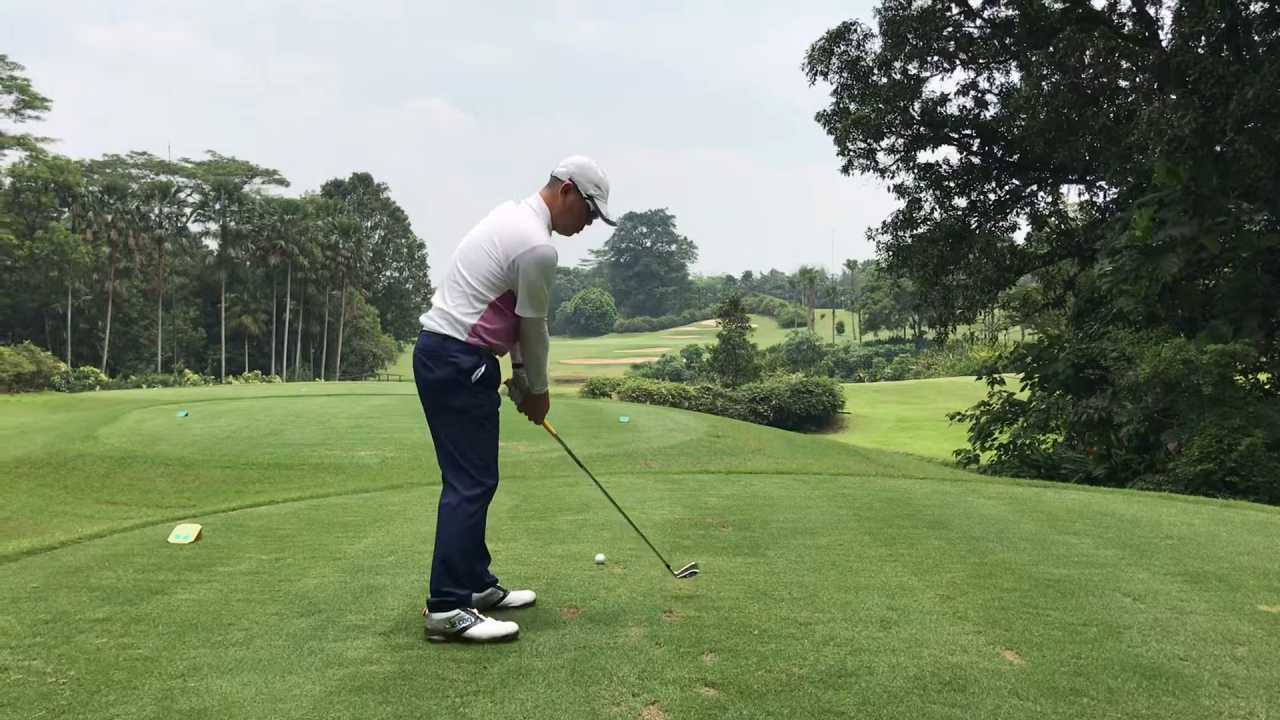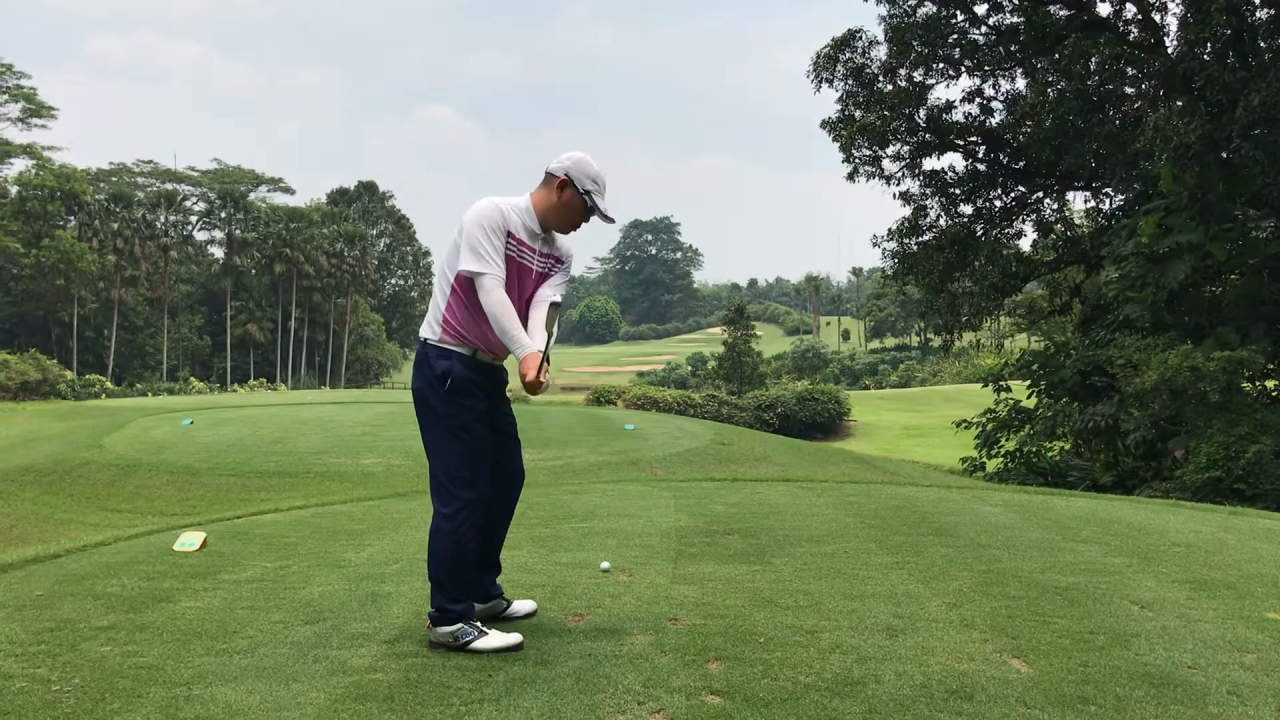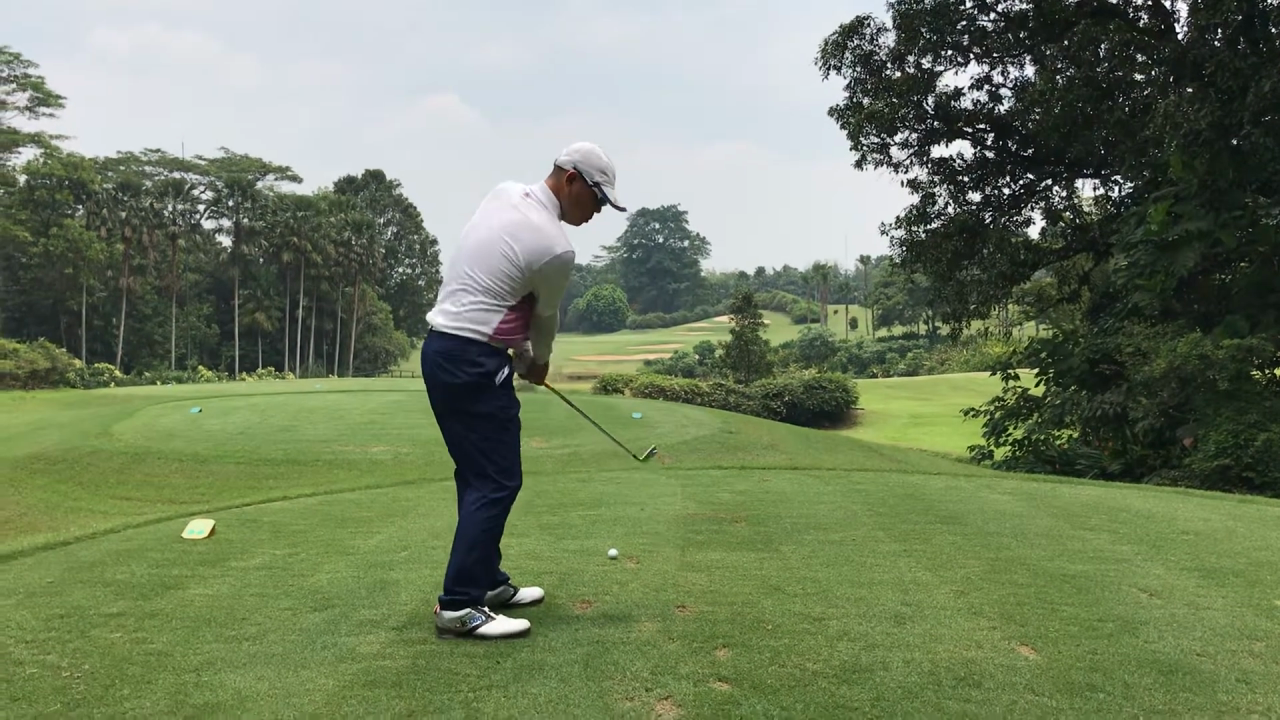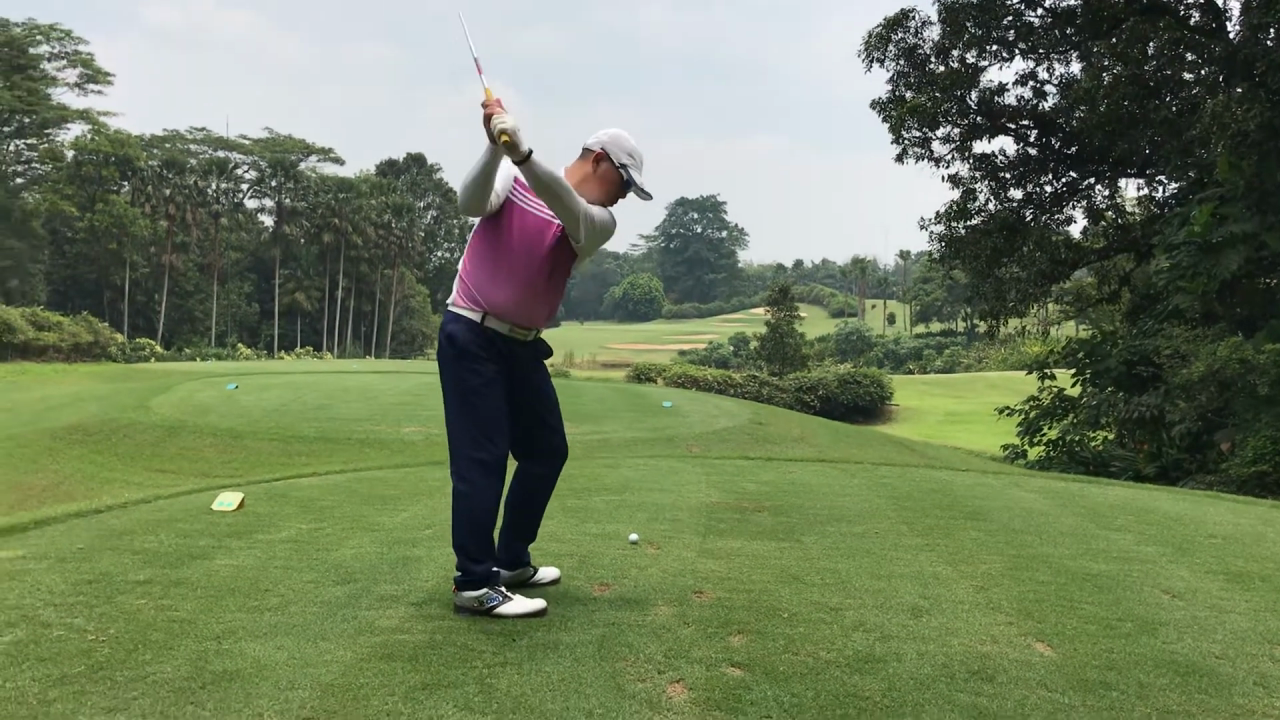
dt=0.7s
person 1, frame 1
left shoulder: (514, 214)
right shoulder: (537, 247)
right elbow: (534, 327)
left wrist: (521, 371)
right wrist: (538, 389)
left hip: (444, 353)
right hip: (458, 361)
left knee: (473, 476)
right knee: (471, 480)
left ankle: (474, 583)
right ankle: (446, 607)
person 1, frame 2
left shoulder: (560, 254)
right shoulder: (491, 214)
left elbow: (542, 309)
right elbow: (490, 292)
left wrist: (537, 356)
right wrist: (523, 352)
left hip: (487, 371)
right hip: (446, 367)
left knee: (504, 480)
right knee: (461, 493)
left ankle: (480, 594)
right ankle: (449, 619)
person 1, frame 3
left shoulder: (506, 194)
right shoulder: (555, 250)
right elbow: (544, 318)
left wrist: (522, 347)
right wrist: (536, 357)
left hip: (445, 347)
right hip: (473, 361)
left knee: (480, 474)
right knee: (497, 480)
left ankle: (485, 580)
right ankle: (458, 604)
person 1, frame 4
left shoulder: (598, 221)
right shoulder: (508, 176)
left elbow: (566, 208)
right elbow: (469, 202)
left wrist: (521, 152)
right wrist: (495, 148)
left hip: (522, 346)
right hip: (471, 336)
left knee: (546, 452)
right knee: (481, 459)
left ankle: (510, 560)
right ankle: (475, 583)
